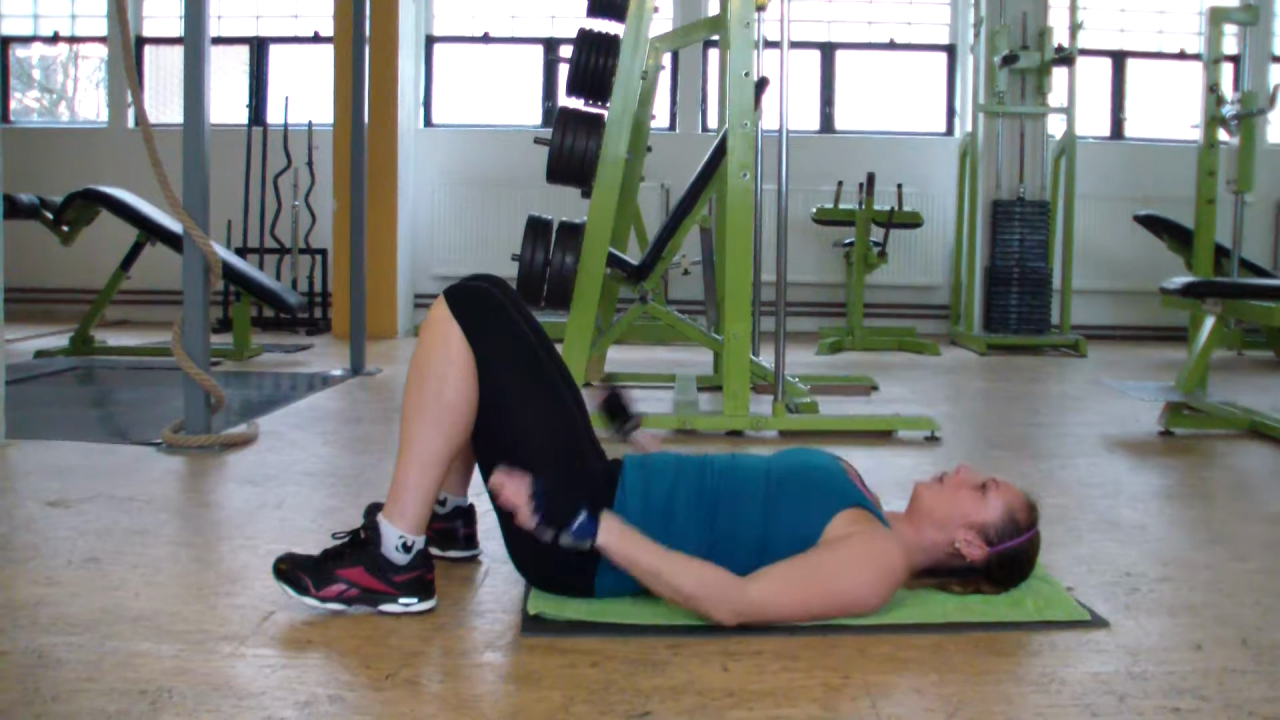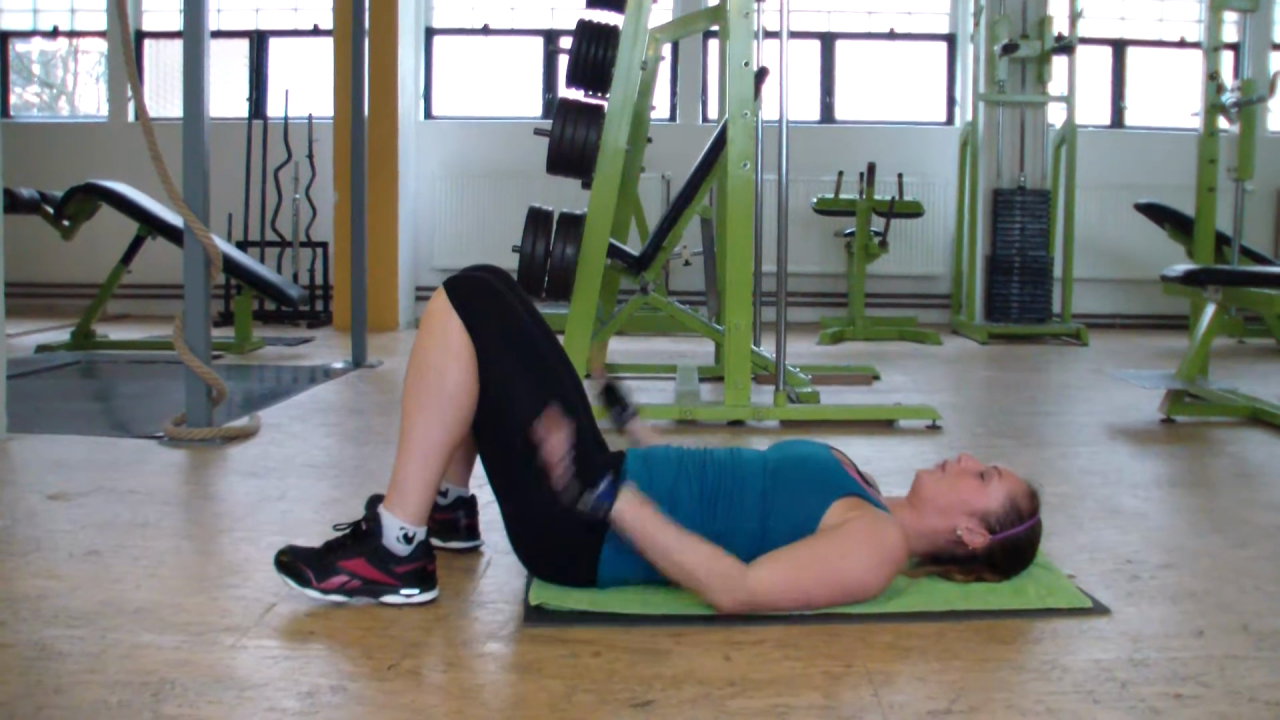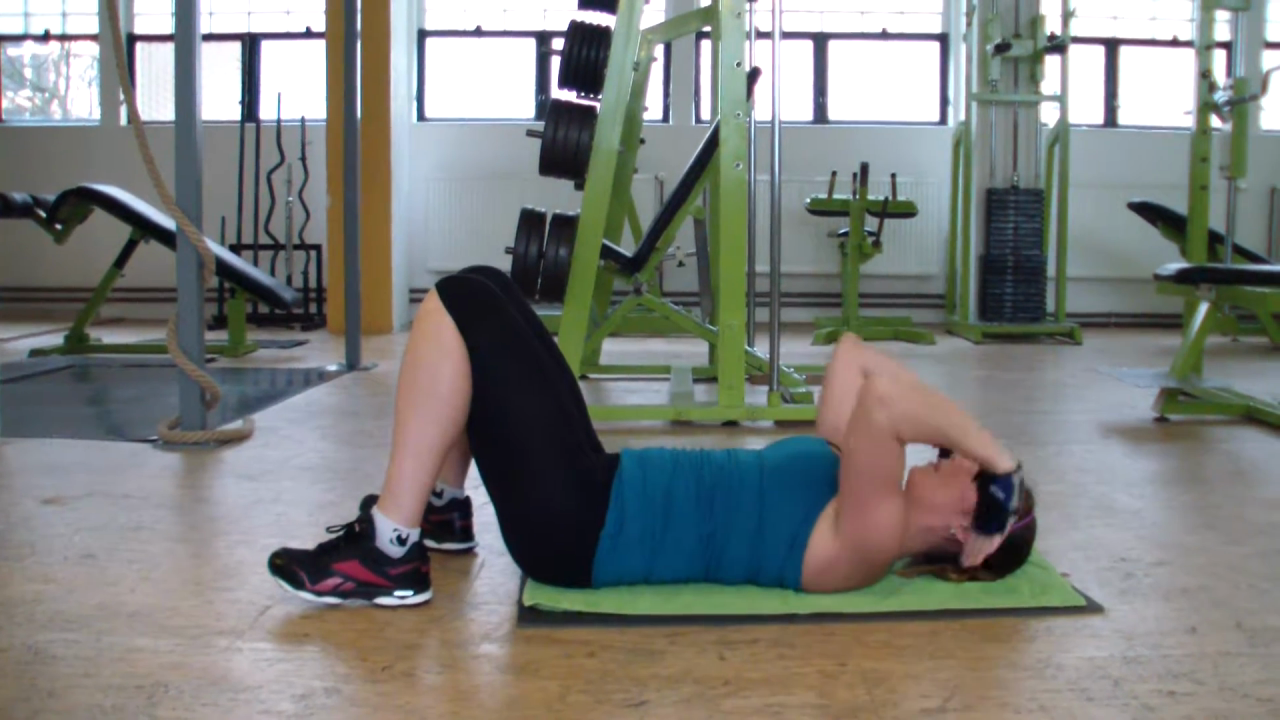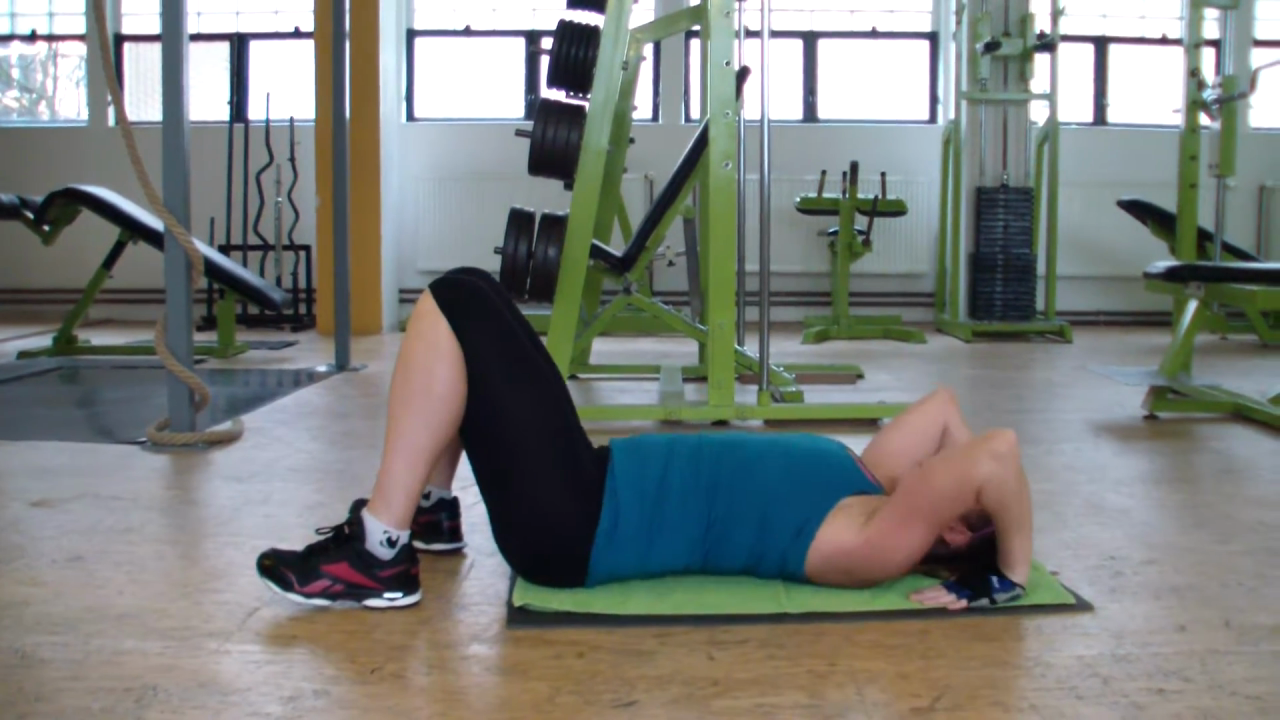
dt=0.7s
person 1, frame 1
left shoulder: (875, 565)
right shoulder: (863, 517)
left elbow: (735, 600)
left wrist: (584, 526)
left hip: (587, 526)
right hip: (605, 496)
left knee: (465, 313)
right knee: (482, 297)
left ankle: (393, 562)
right ankle: (444, 520)
person 1, frame 2
left shoulder: (875, 550)
right shoulder: (865, 506)
left elbow: (736, 587)
left wrist: (608, 495)
right wrist: (629, 422)
left hip: (582, 525)
right hip: (606, 490)
left knee: (465, 304)
right knee: (482, 289)
left ankle: (394, 554)
right ankle: (446, 510)
person 1, frame 3
left shoulder: (871, 541)
right shoulder: (859, 492)
left elbow: (887, 402)
right elbow: (851, 355)
left wrist: (998, 467)
right wrist: (969, 431)
left hip: (579, 532)
right hip: (600, 497)
left knee: (458, 305)
right knee: (479, 291)
left ankle: (390, 553)
right ankle: (442, 510)
person 1, frame 4
left shoulder: (880, 544)
right shoulder: (873, 487)
left elbow: (999, 450)
right elbow: (941, 400)
left hip: (569, 530)
right hip: (597, 484)
left knee: (453, 306)
right knee: (466, 297)
left ankle: (377, 554)
right ankle: (428, 511)
